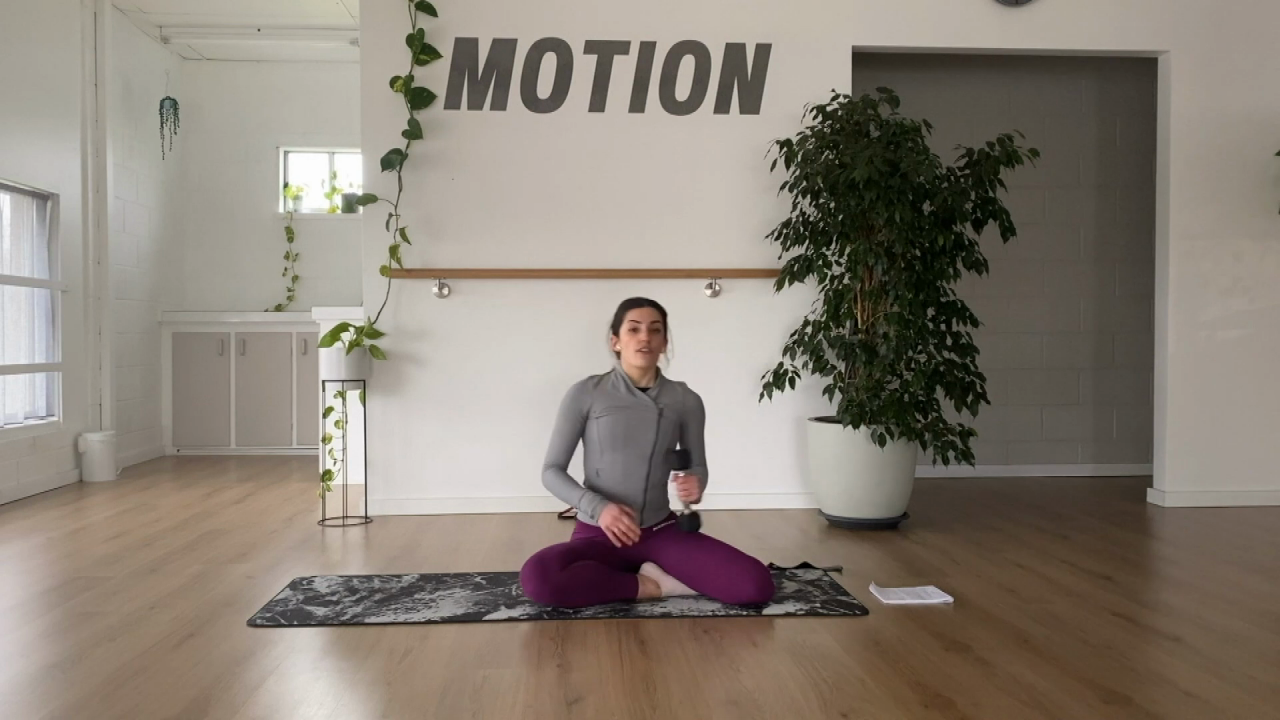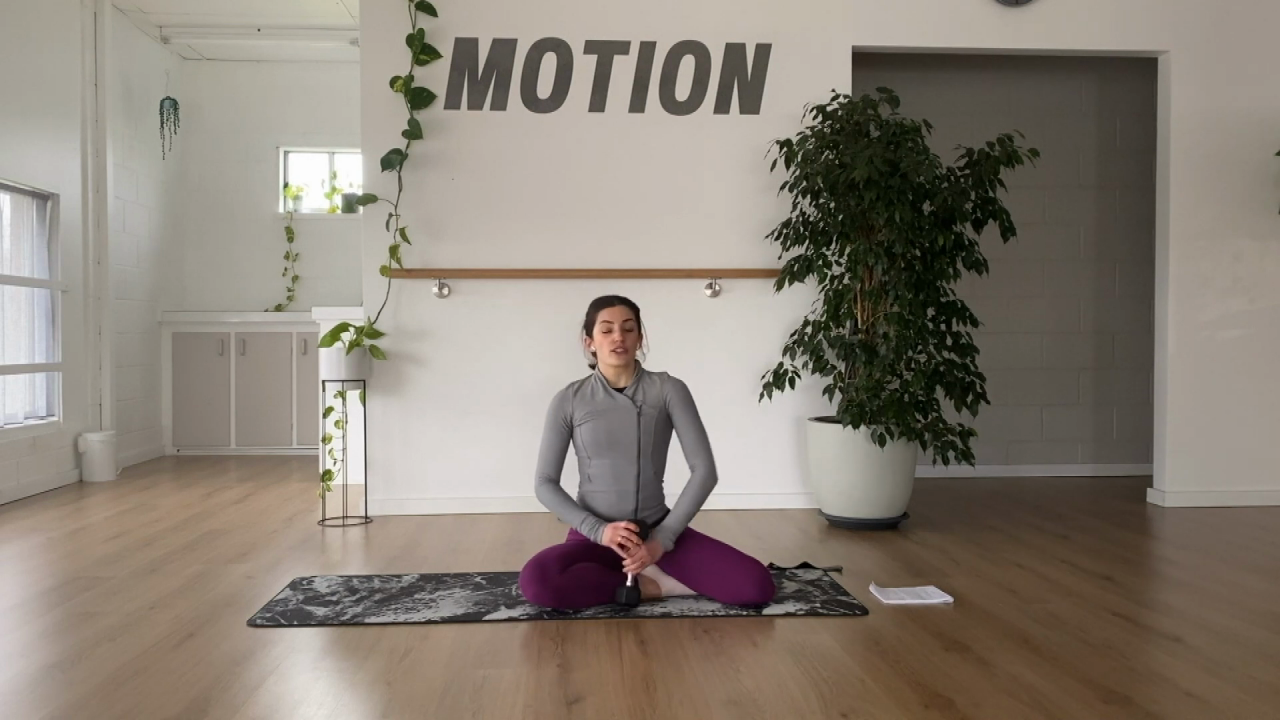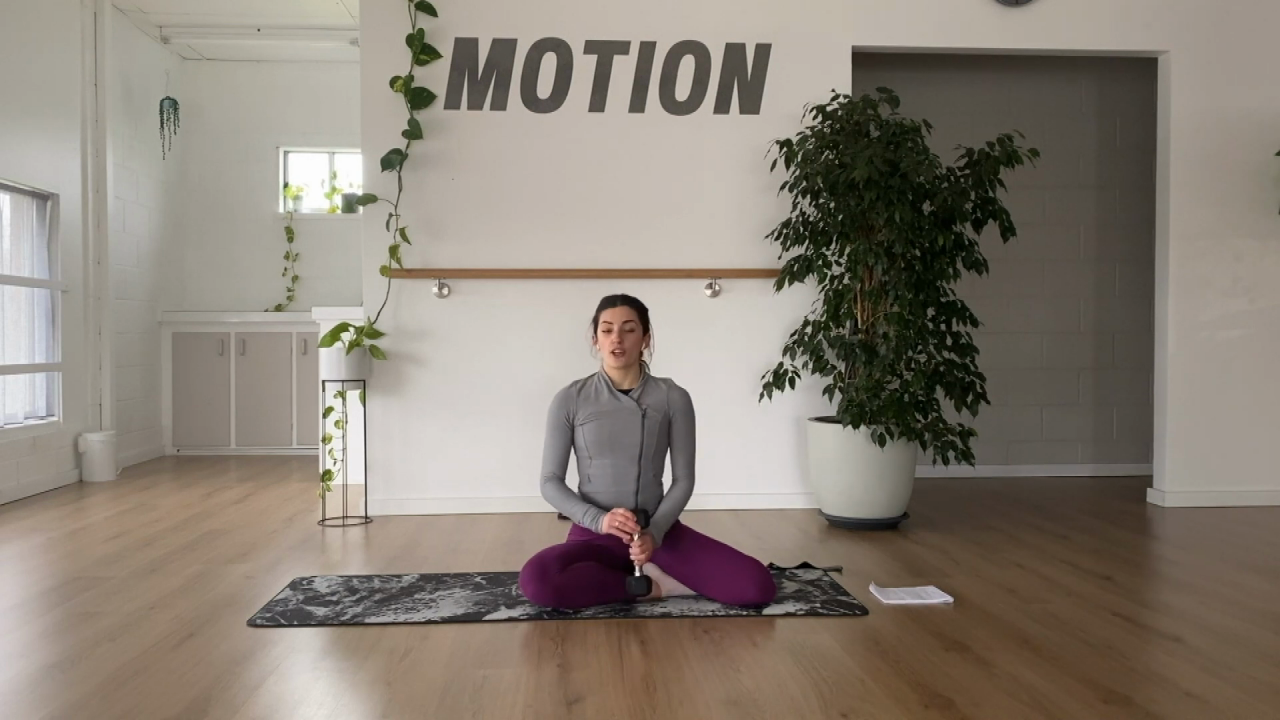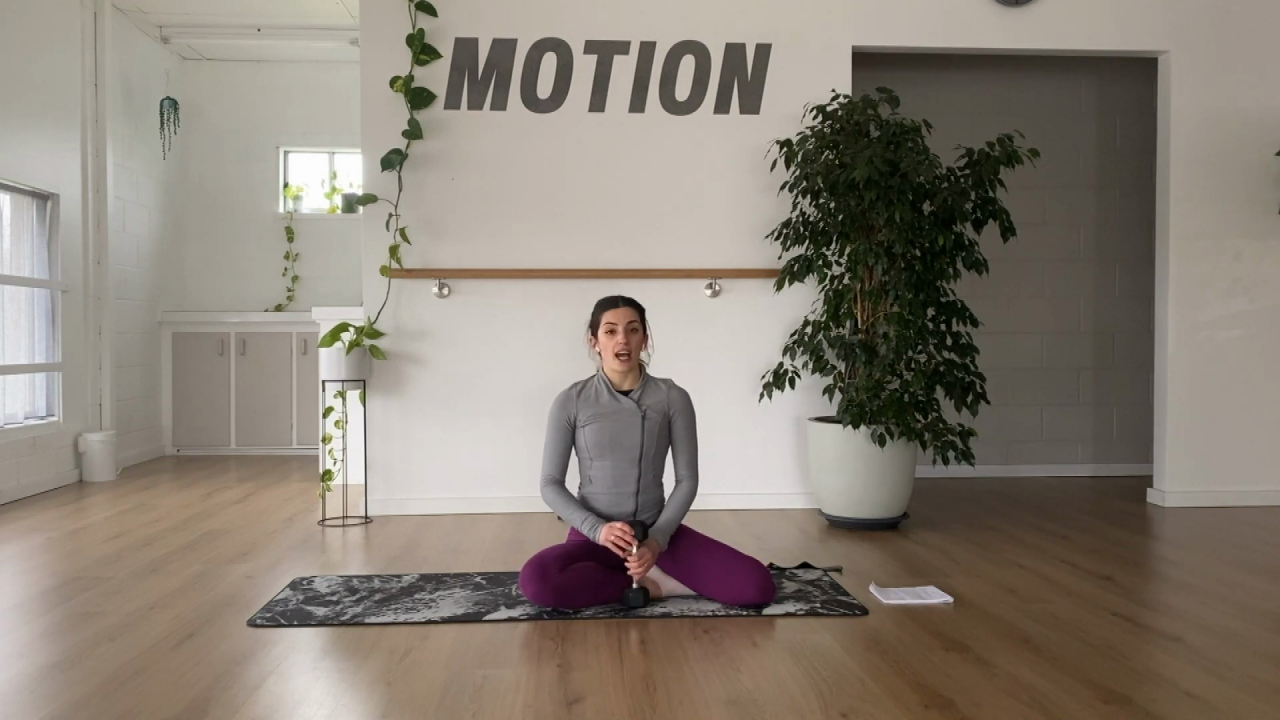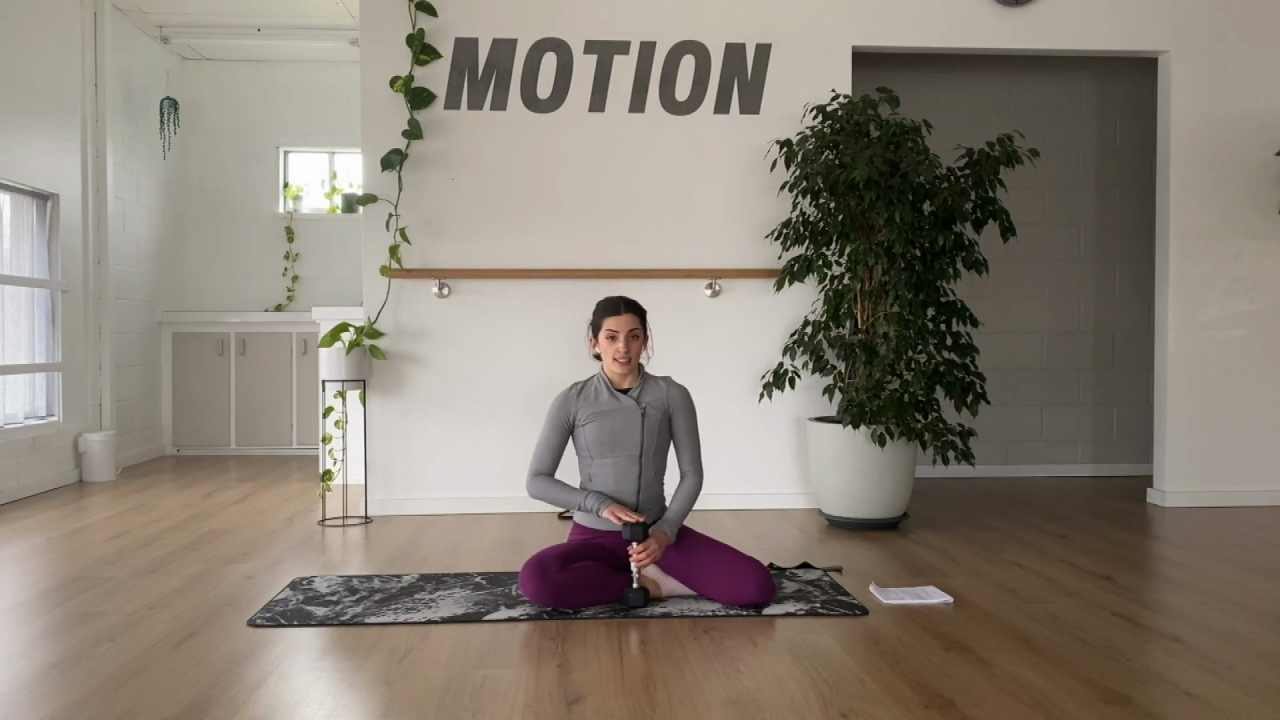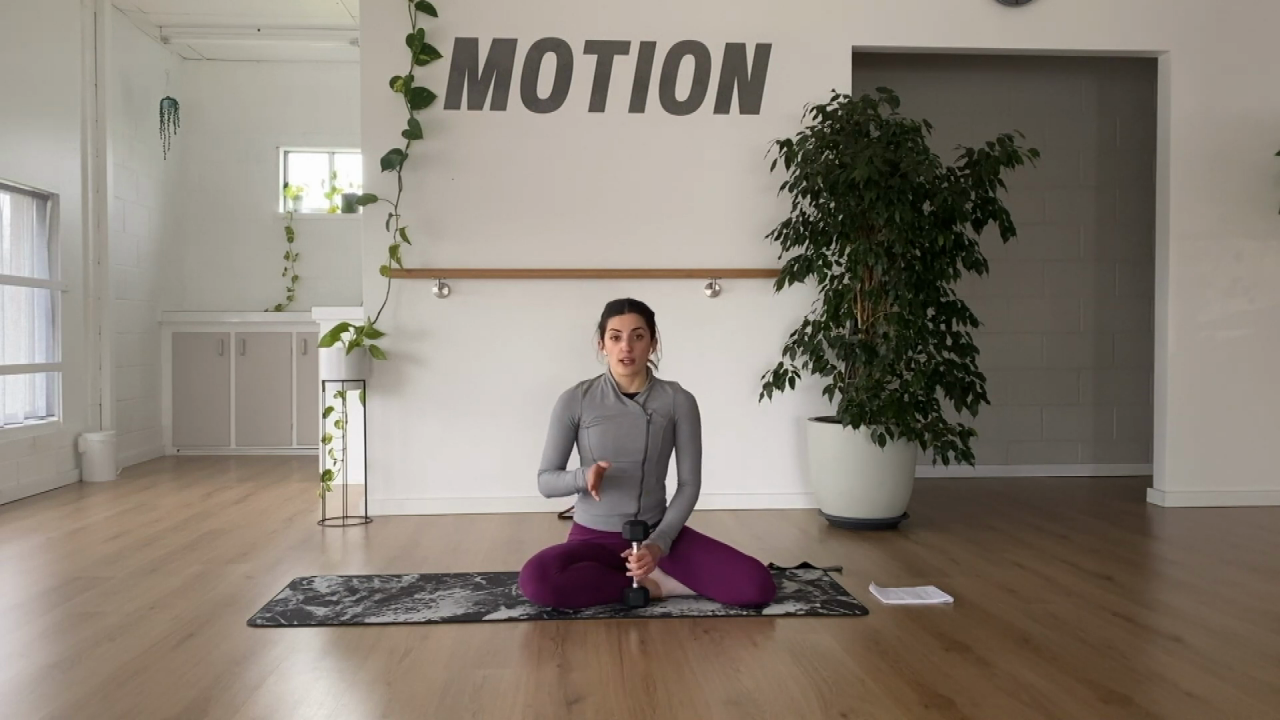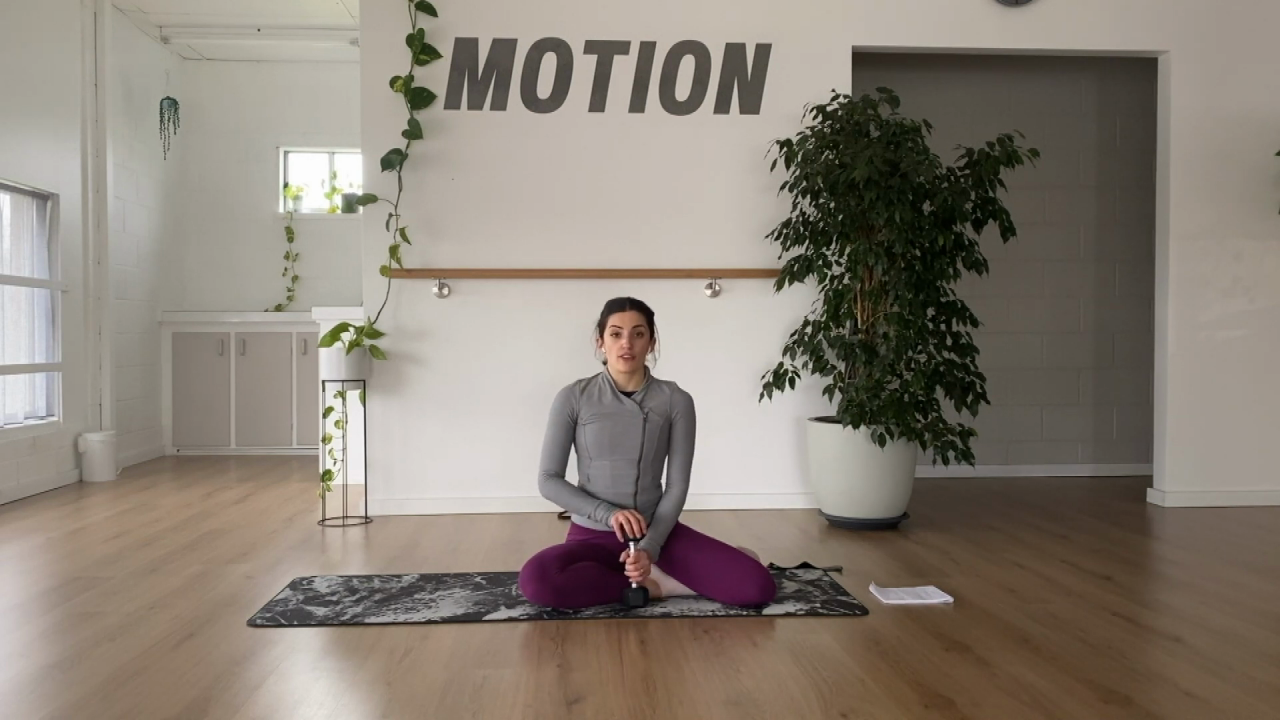
dt=0.7s
person 1, frame 1
left shoulder: (686, 400)
right shoulder: (585, 394)
left elbow: (696, 465)
right elbow: (552, 470)
left wrist: (695, 485)
right wrist: (596, 506)
left hip: (661, 531)
right hip: (598, 533)
left knee: (757, 586)
right knee: (537, 579)
left ankle: (649, 572)
right ankle: (653, 586)
person 1, frame 2
left shoulder: (668, 390)
right shoulder: (568, 401)
left elbow: (705, 470)
right elbow: (545, 483)
left wrist: (664, 537)
right wrist: (597, 530)
left hip: (657, 529)
right hip: (593, 535)
left knee: (757, 585)
right knee: (535, 582)
left ankle: (648, 573)
right ankle: (654, 583)
person 1, frame 3
left shoulder: (673, 398)
right shoulder: (570, 400)
left elbow: (683, 480)
right elbow: (551, 481)
left wrist: (654, 532)
right wrist: (598, 519)
left hip: (658, 530)
right hip: (594, 534)
left knee: (757, 586)
right knee: (536, 581)
left ankle: (650, 571)
right ankle: (659, 584)
person 1, frame 4
left shoulder: (673, 398)
right shoulder: (570, 402)
left elbow: (687, 479)
right elbow: (550, 484)
left wrist: (658, 538)
right wrist: (597, 529)
left hip: (656, 532)
right hip: (593, 538)
left knee: (757, 585)
right knee: (535, 581)
right ankle: (655, 584)
person 1, frame 5
left shoulder: (672, 395)
right shoulder: (571, 401)
left elbow: (692, 474)
right elbow: (537, 481)
left wrist: (666, 531)
right wrist: (598, 504)
left hip: (656, 532)
right hip: (594, 536)
left knee: (757, 585)
right knee: (535, 580)
left ankle: (649, 574)
right ankle: (656, 584)
person 1, frame 6
left shoulder: (679, 401)
right shoulder: (575, 400)
left elbow: (689, 484)
right elbow: (546, 480)
left wrist: (659, 544)
right wrist: (584, 477)
left hip: (656, 531)
right hip: (594, 536)
left knee: (757, 585)
right knee: (535, 580)
left ankle: (658, 567)
right ankle: (658, 584)
person 1, frame 7
left shoulder: (676, 401)
right shoulder: (572, 398)
left elbow: (677, 485)
right elbow: (549, 480)
left wrist: (650, 547)
right wrist: (607, 513)
left hip: (657, 530)
right hip: (592, 535)
left knee: (758, 586)
right knee: (535, 581)
left ankle: (654, 566)
right ankle: (658, 583)
